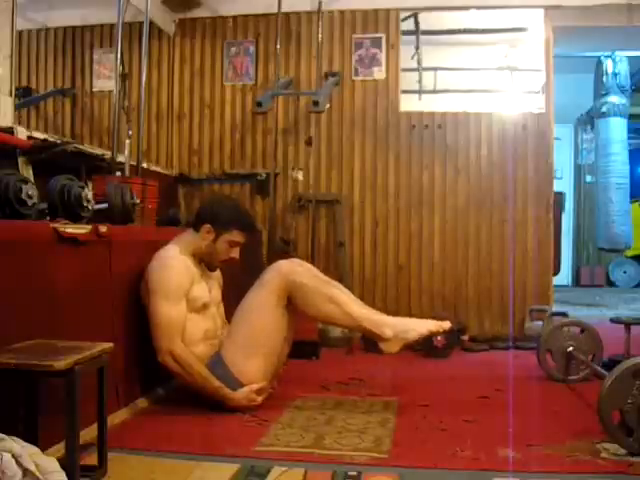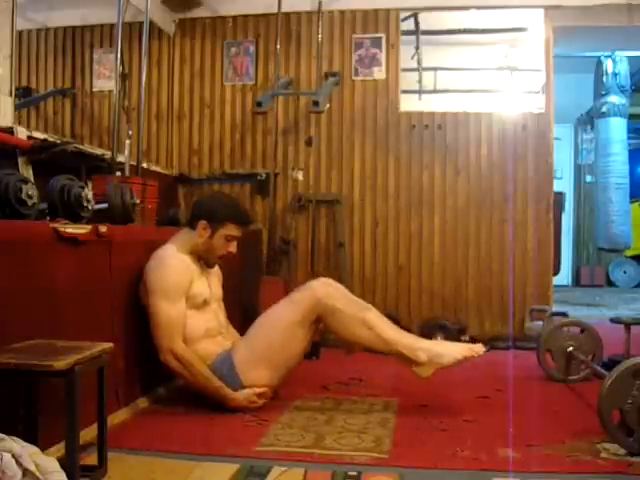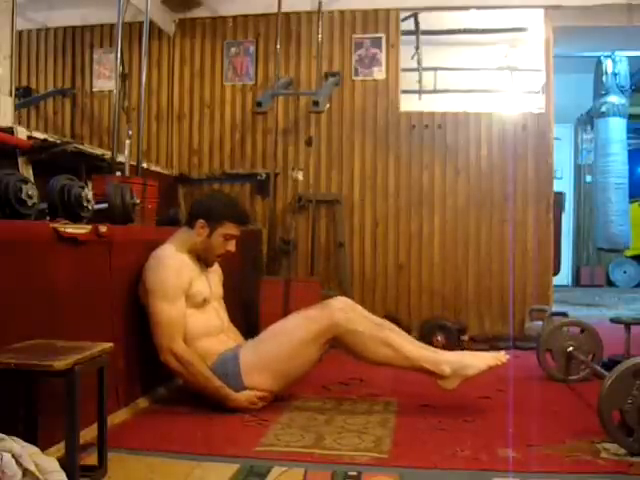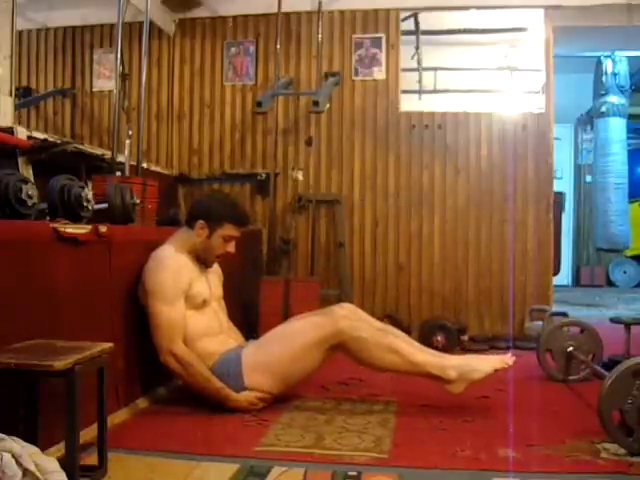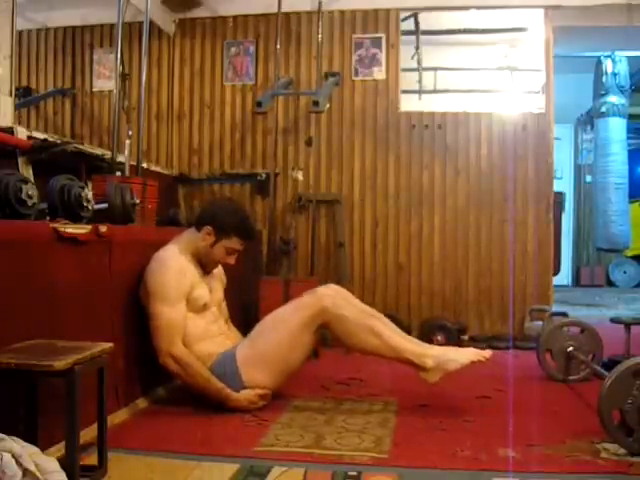
dt=0.4s
person 1, frame 1
left shoulder: (207, 265)
right shoulder: (170, 266)
right elbow: (168, 351)
left wrist: (265, 364)
right wrist: (227, 396)
left hip: (232, 368)
right hip: (224, 378)
left knee: (291, 276)
right knee: (285, 273)
left ankle: (383, 329)
right ankle: (387, 329)
person 1, frame 2
left shoulder: (207, 264)
right shoulder: (168, 265)
right elbow: (171, 350)
left wrist: (260, 357)
right wrist: (229, 396)
left hip: (234, 365)
right hip: (225, 376)
left knee: (320, 294)
right knee: (319, 293)
left ankle: (416, 350)
right ankle: (419, 352)
person 1, frame 3
left shoulder: (207, 265)
right shoulder: (167, 265)
right elbow: (171, 351)
left wrist: (258, 358)
right wrist: (228, 397)
left hip: (236, 362)
right hip: (226, 375)
left knee: (338, 309)
right knee: (335, 316)
left ankle: (440, 362)
right ankle: (443, 365)
person 1, frame 4
left shoulder: (207, 265)
right shoulder: (166, 266)
right elbow: (171, 351)
left wrist: (257, 357)
right wrist: (229, 397)
left hip: (237, 360)
right hip: (225, 375)
left knee: (343, 313)
right knee: (339, 324)
left ankle: (445, 365)
right ankle: (448, 370)
person 1, frame 5
left shoulder: (210, 267)
right shoulder: (169, 267)
right elbow: (170, 353)
left wrist: (255, 356)
right wrist: (229, 397)
left hip: (234, 363)
right hip: (224, 374)
left knee: (329, 297)
right knee: (324, 301)
left ankle: (424, 355)
right ankle: (427, 358)
